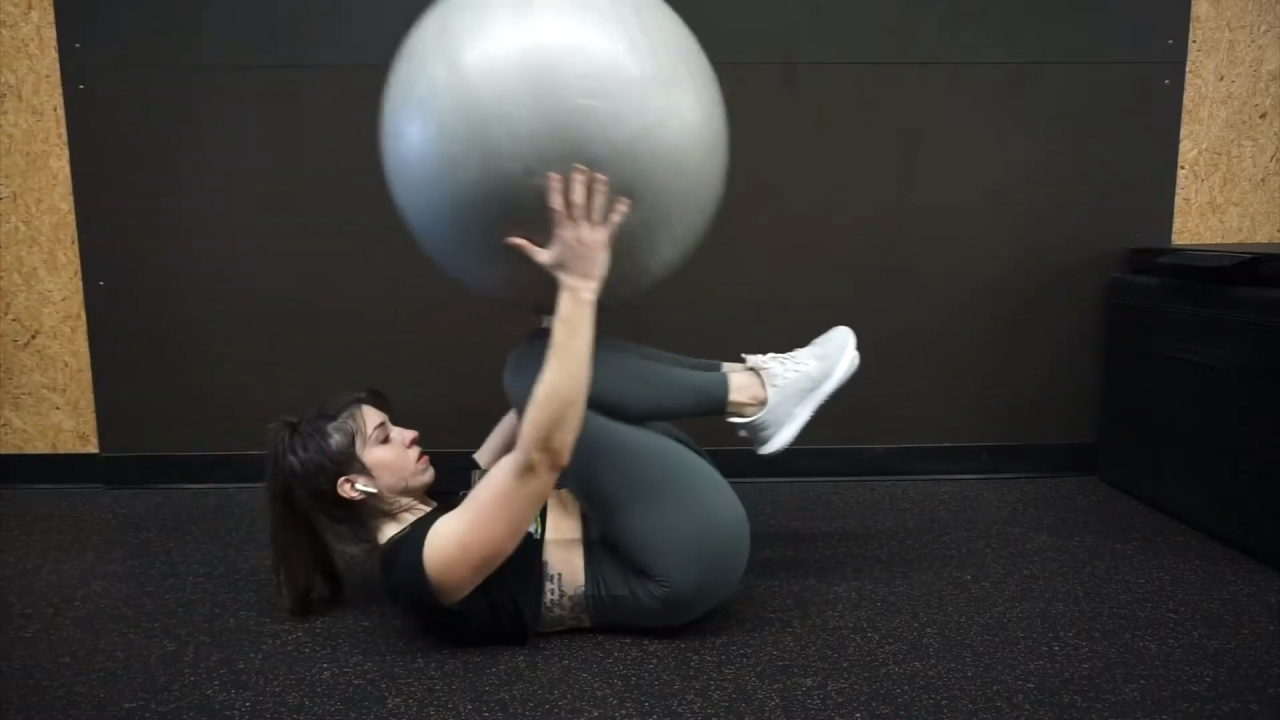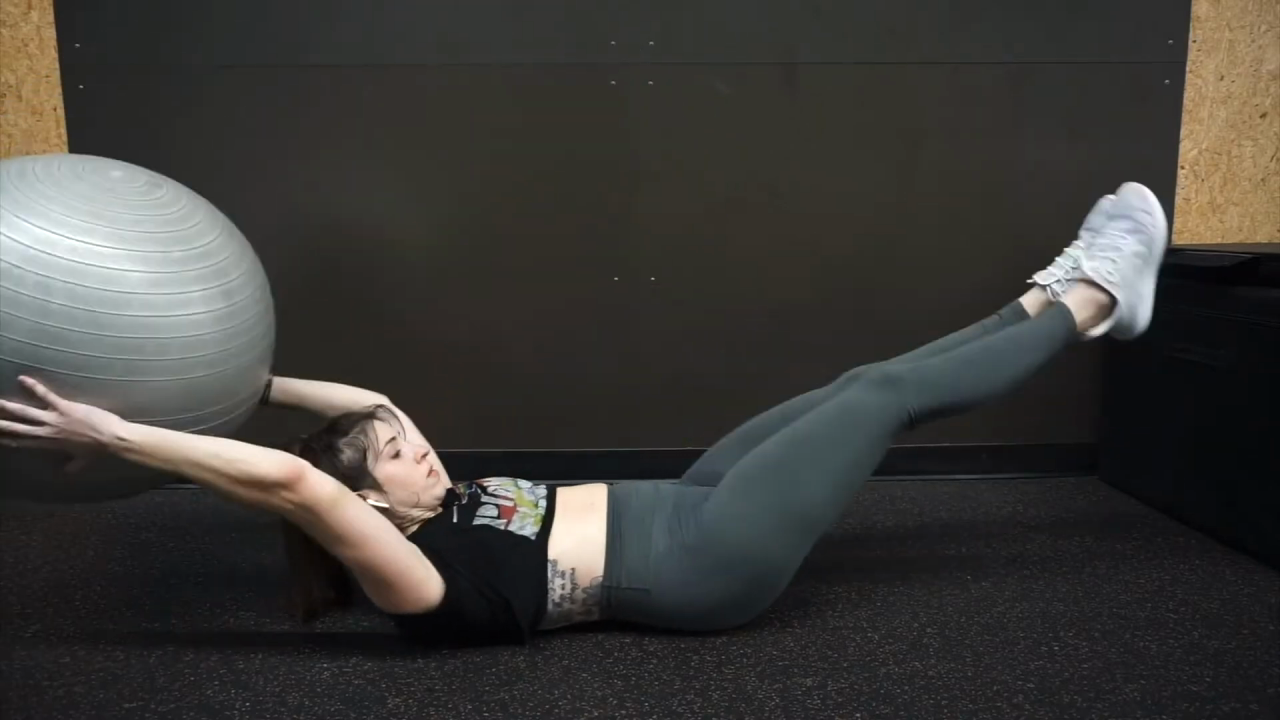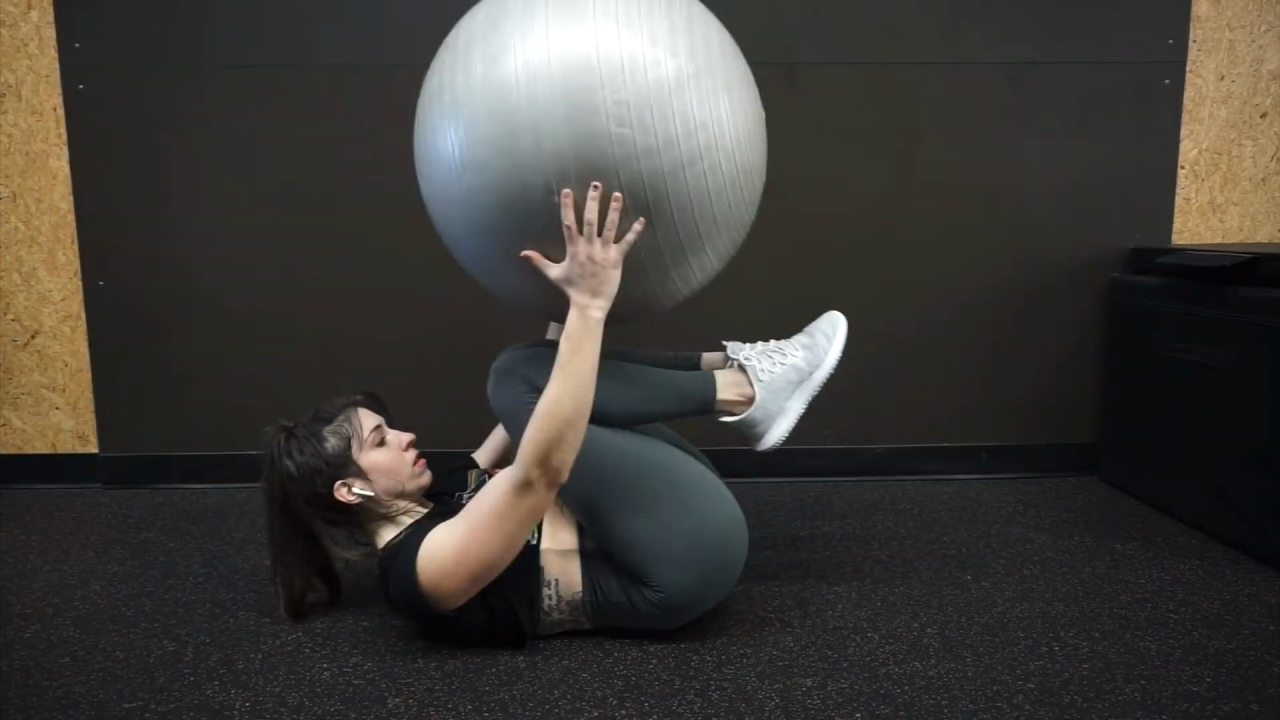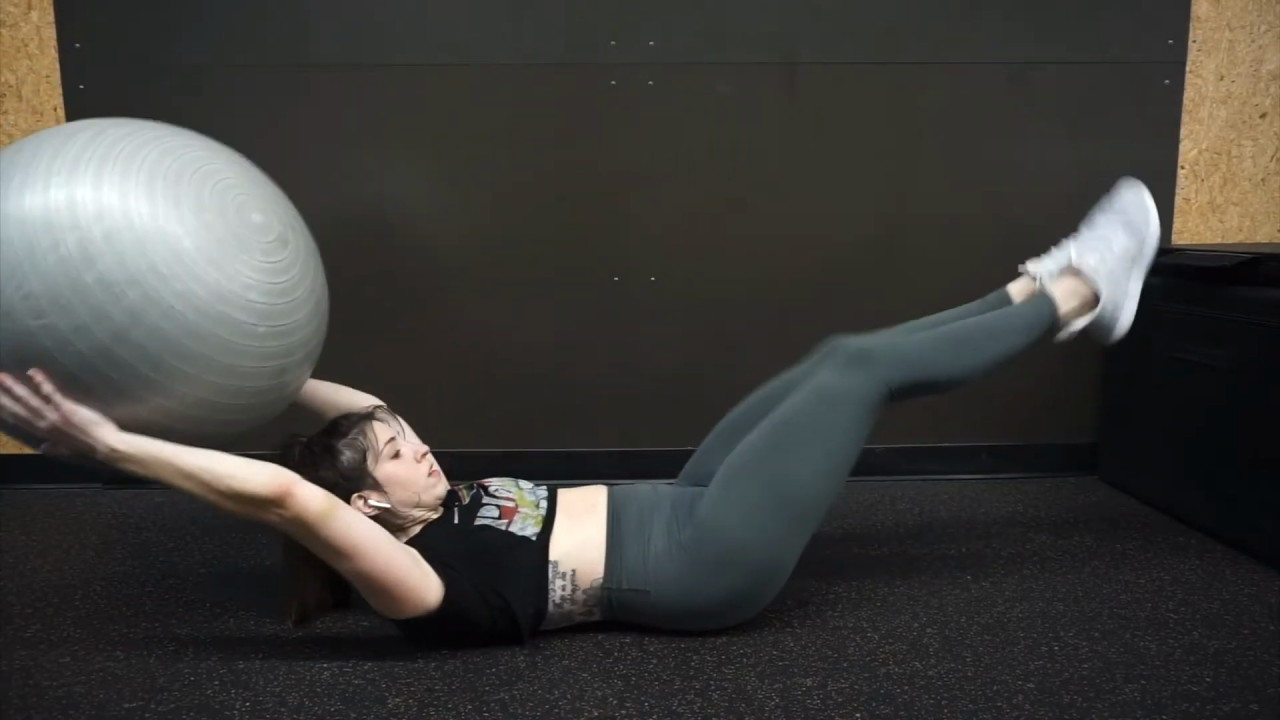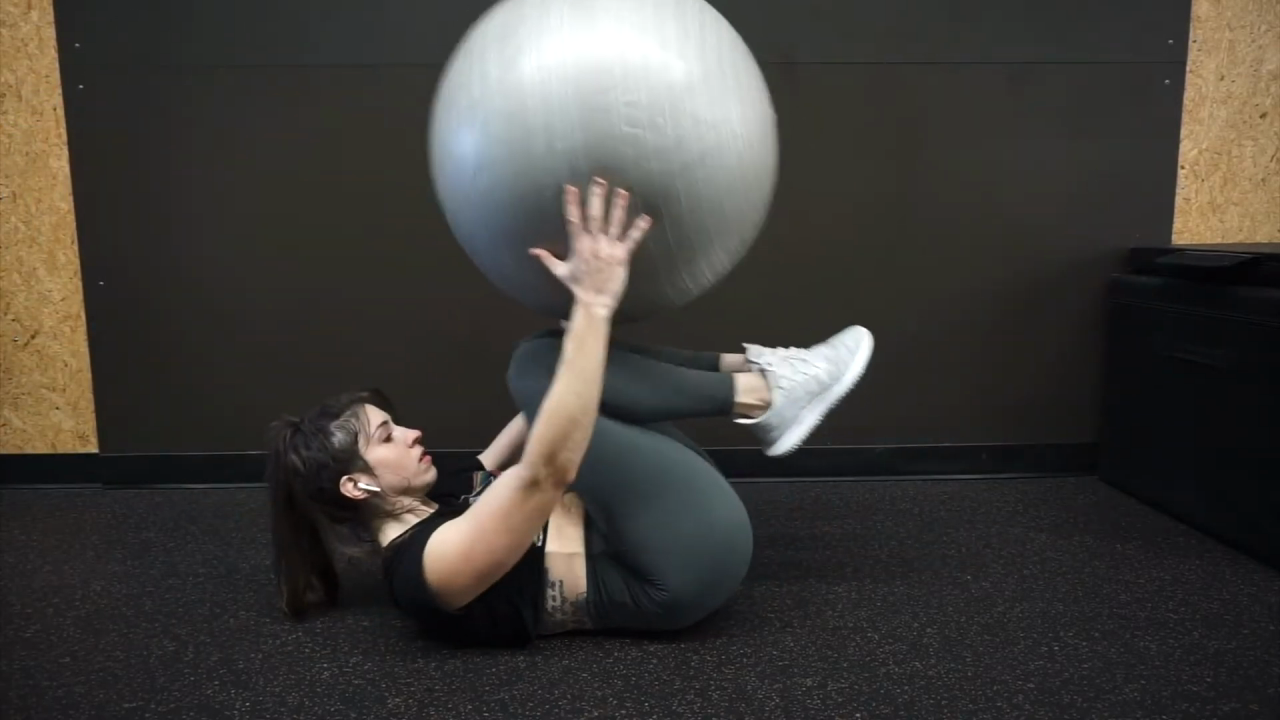
dt=1s
person 1, frame 1
left shoulder: (436, 499)
right shoulder: (430, 562)
left elbow: (525, 436)
right elbow: (545, 450)
left wrist: (571, 282)
right wrist: (578, 284)
left hip: (680, 528)
right hip: (691, 556)
left knee: (542, 368)
right knee: (536, 366)
left ankle: (750, 385)
right ankle: (753, 392)
person 1, frame 2
left shoulder: (442, 517)
right shoulder: (420, 589)
left elbow: (373, 403)
right elbow: (292, 480)
left wrist: (251, 382)
right wrist: (117, 434)
left hip: (687, 516)
right hip: (708, 565)
left knee: (870, 386)
right knee: (879, 395)
left ankle: (1064, 298)
right ankle: (1091, 300)
person 1, frame 3
left shoulder: (436, 500)
right shoulder: (423, 568)
left elbow: (533, 430)
right elbow: (543, 467)
left wrist: (578, 297)
right wrist: (589, 301)
left hip: (678, 534)
right hip: (687, 553)
left knee: (532, 375)
right knee: (520, 377)
left ankle: (738, 374)
right ankle: (744, 390)
person 1, frame 4
left shoulder: (442, 514)
right shoulder: (422, 593)
left elbow: (362, 411)
right elbow: (283, 492)
right wrist: (110, 439)
left hip: (688, 512)
right hip: (710, 560)
left knee: (844, 357)
right knee: (861, 370)
left ankle: (1051, 287)
right ankle: (1077, 297)
person 1, frame 5
left shoulder: (431, 504)
right shoulder: (427, 564)
right elbow: (551, 465)
right wrist: (595, 300)
left hip: (671, 533)
right hip: (688, 561)
left knee: (548, 364)
right knee: (550, 367)
left ankle: (758, 376)
right ankle: (764, 397)
